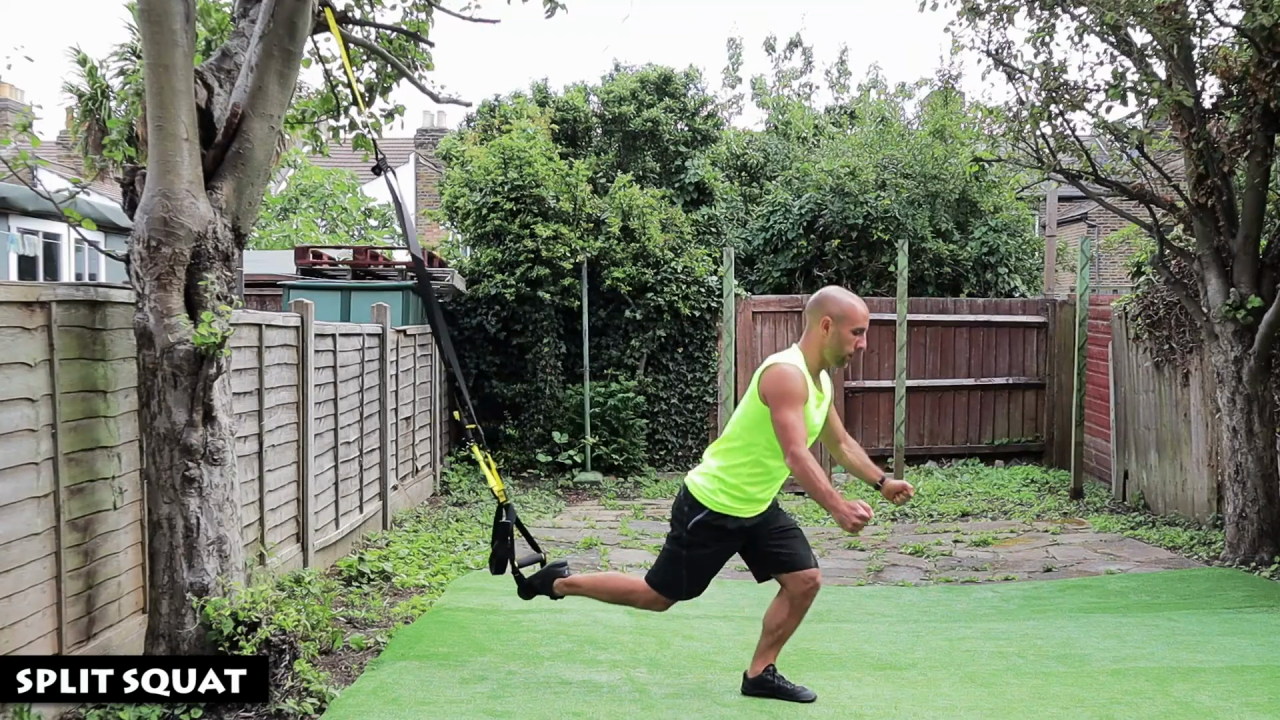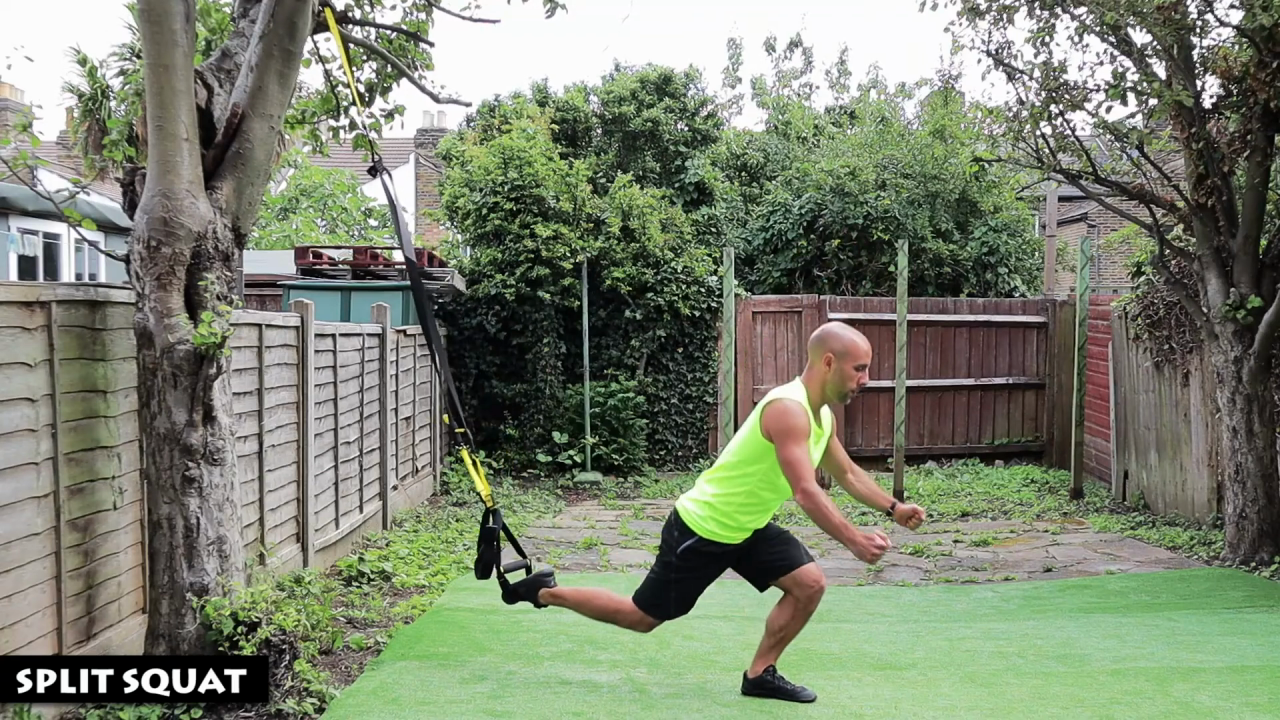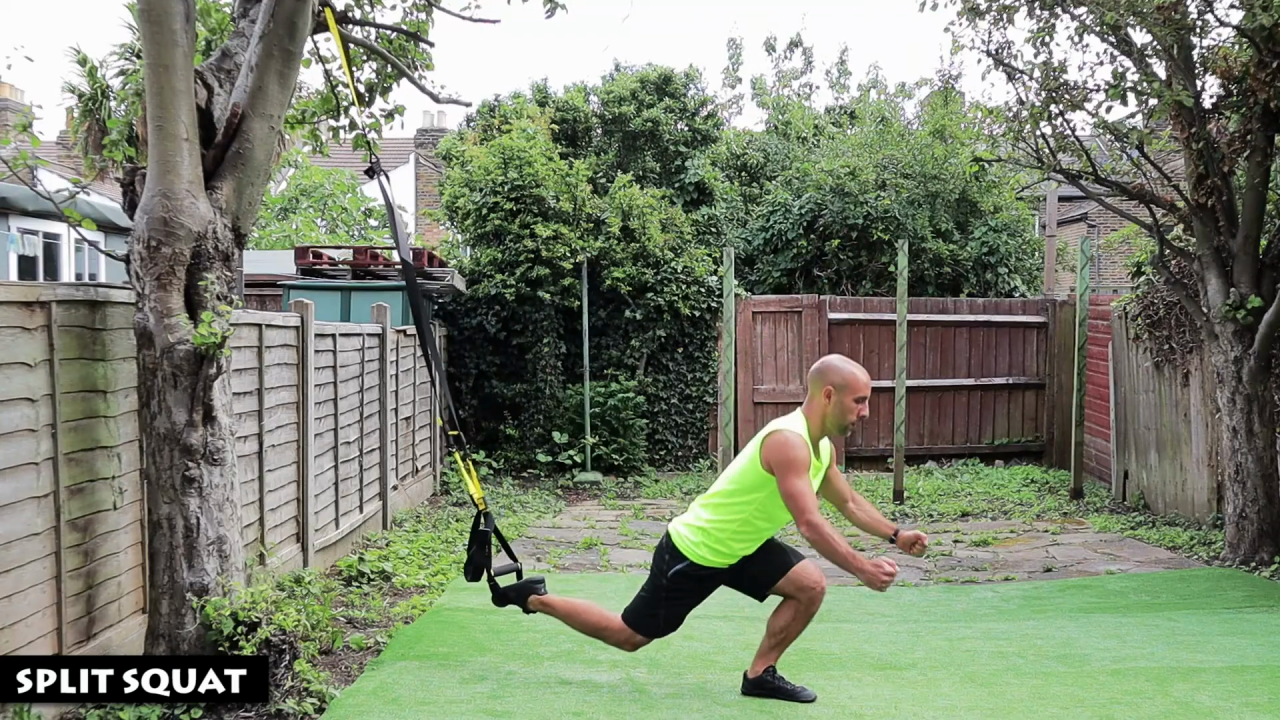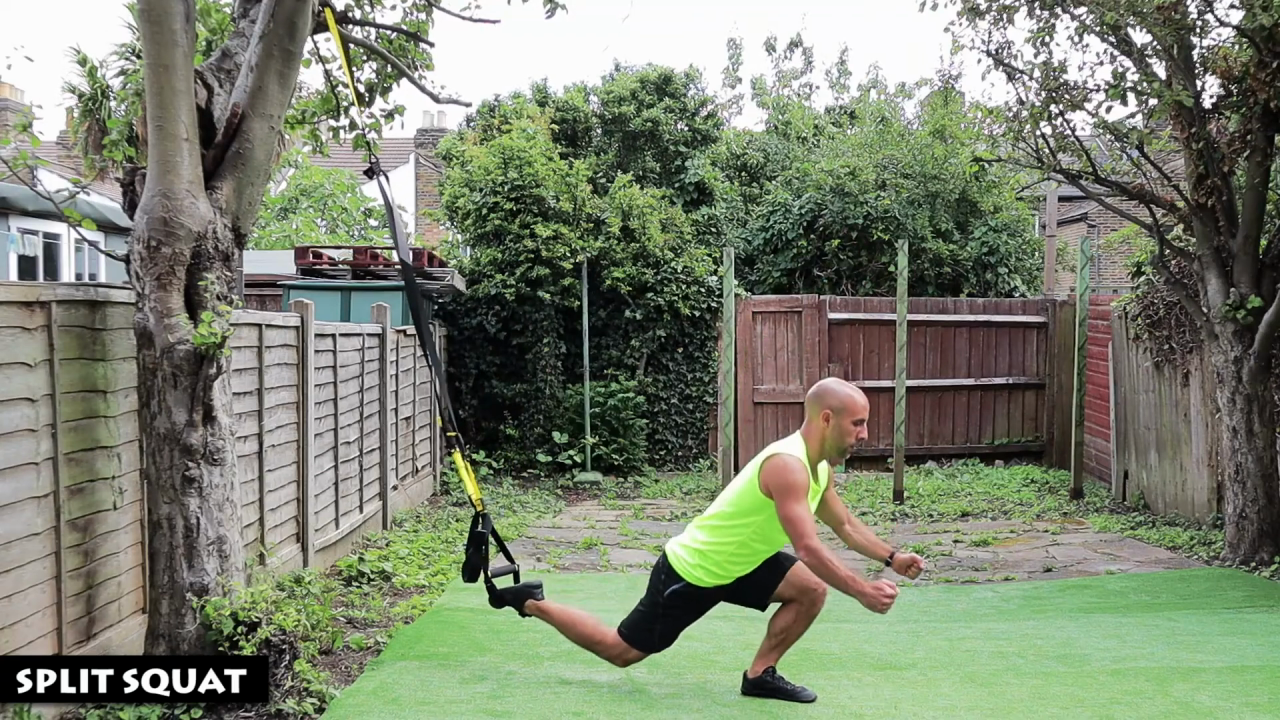
dt=0.2s
person 1, frame 1
left shoulder: (821, 381)
right shoulder: (786, 375)
left elbow: (841, 443)
right elbow: (797, 455)
left wrist: (883, 483)
right wrist: (840, 509)
left hip: (754, 506)
right hip: (712, 506)
left knee: (805, 581)
right knee: (655, 595)
left ankle: (759, 673)
right ankle: (559, 581)
person 1, frame 2
left shoulder: (822, 415)
right shoulder: (789, 410)
left elbow: (848, 474)
right elbow: (806, 492)
left wrist: (894, 508)
right wrist: (856, 541)
left hip: (745, 527)
right hip: (702, 529)
left knee: (810, 584)
right knee: (641, 617)
left ankle: (759, 674)
right ankle: (544, 590)
person 1, frame 3
left shoulder: (820, 446)
right shoulder: (789, 442)
left elbow: (849, 503)
right elbow: (810, 524)
left wrist: (896, 536)
right wrist: (864, 569)
left hip: (735, 548)
right hip: (695, 553)
left knee: (811, 588)
right knee: (628, 635)
left ankle: (760, 673)
right ankle: (535, 597)
person 1, frame 4
left shoulder: (817, 467)
right shoulder: (787, 465)
left elbow: (846, 525)
right elbow: (807, 548)
left wrist: (891, 557)
right wrist: (864, 591)
left hip: (731, 566)
right hip: (691, 573)
left knee: (811, 591)
right knee: (622, 651)
left ankle: (760, 673)
right ankle: (532, 602)
